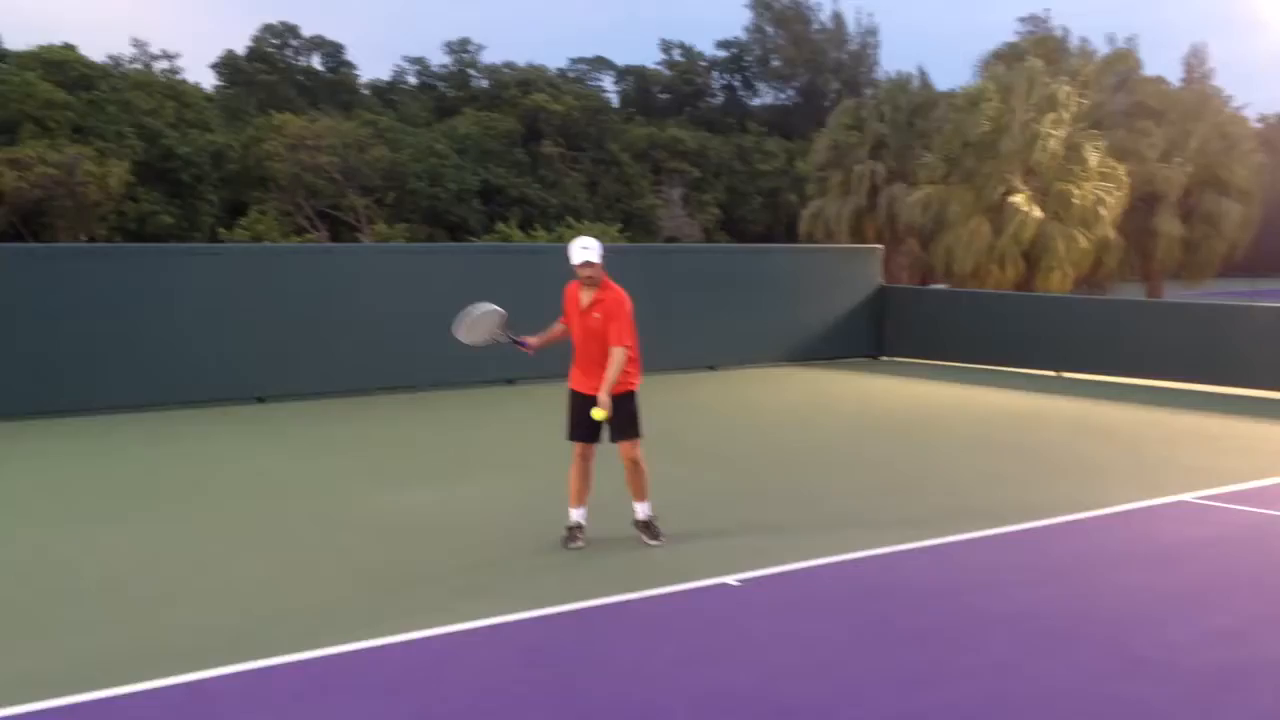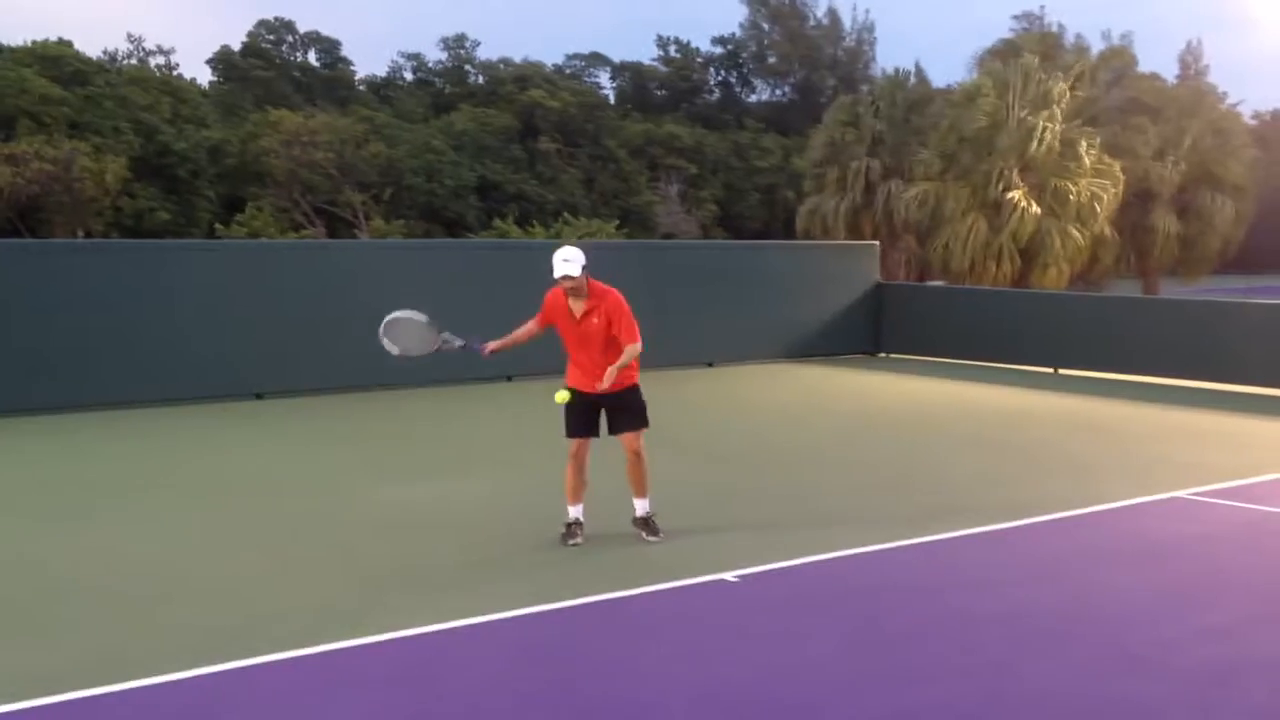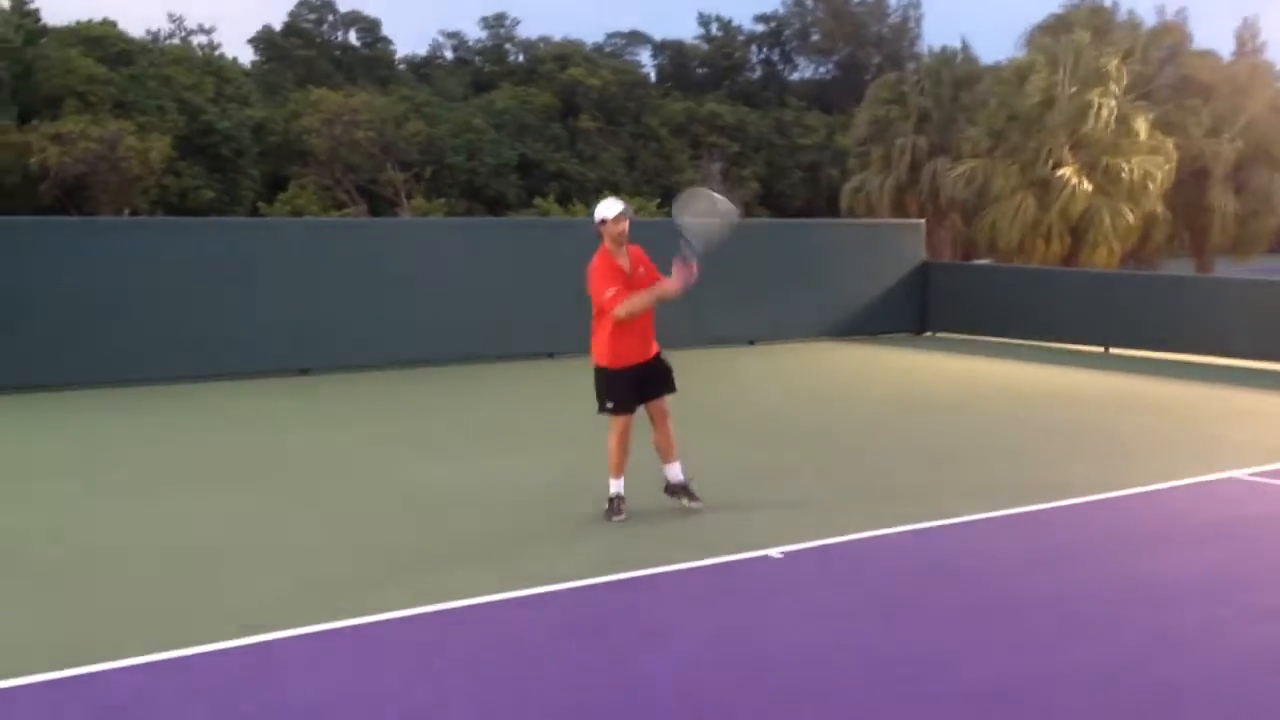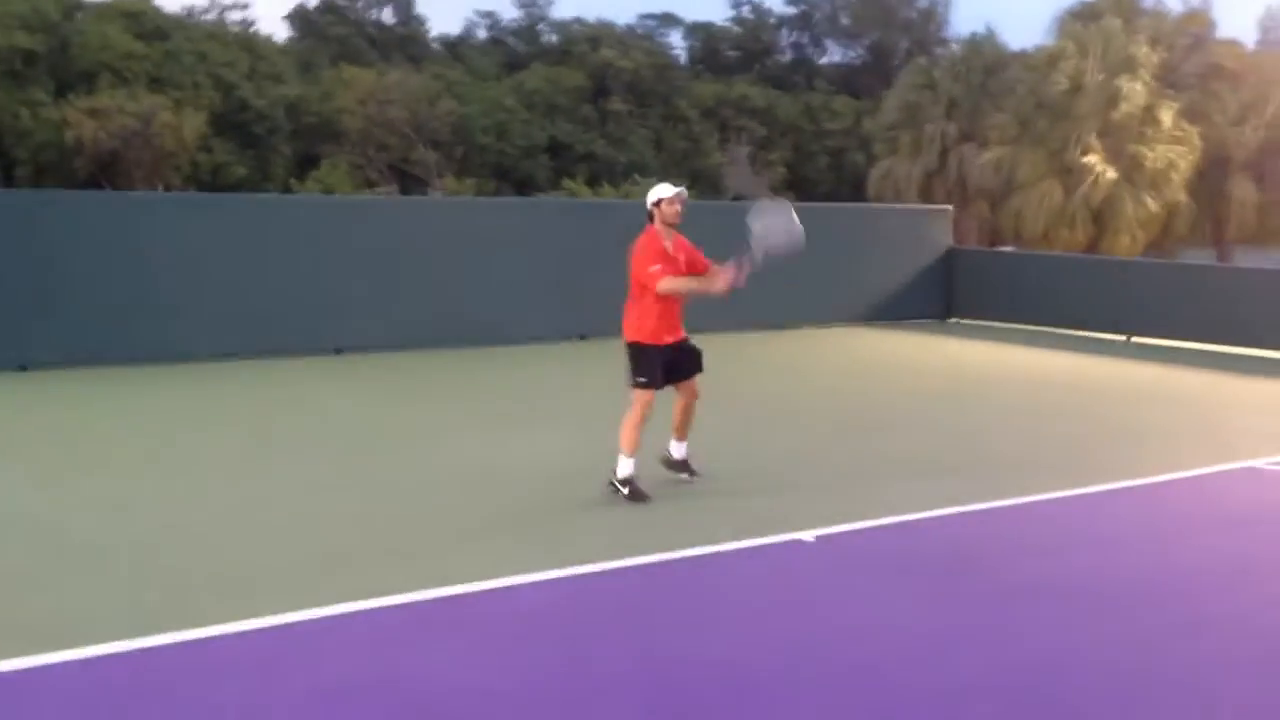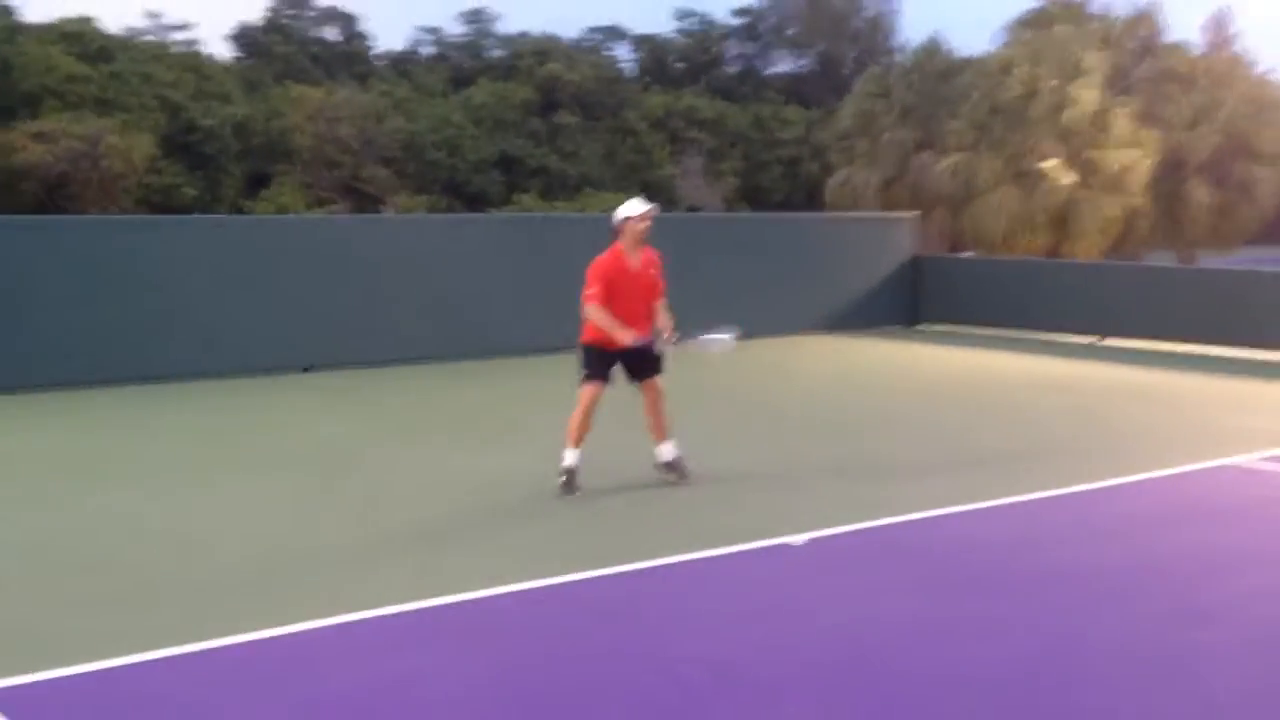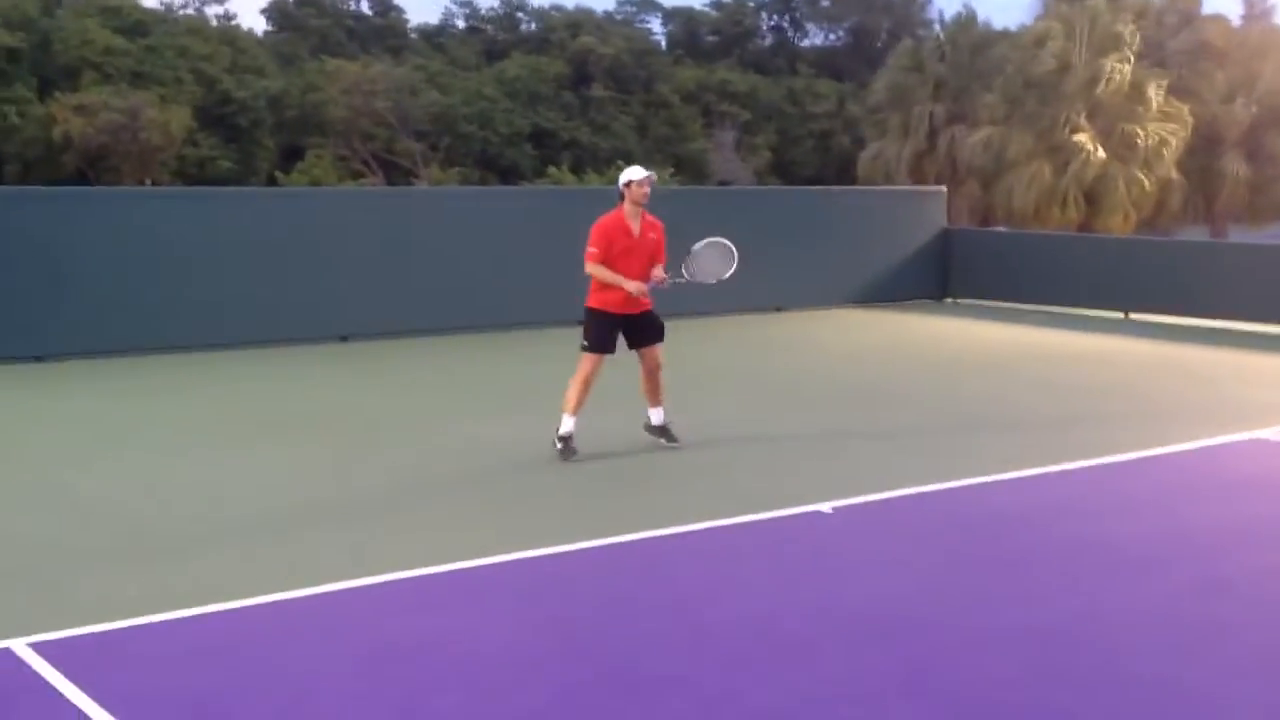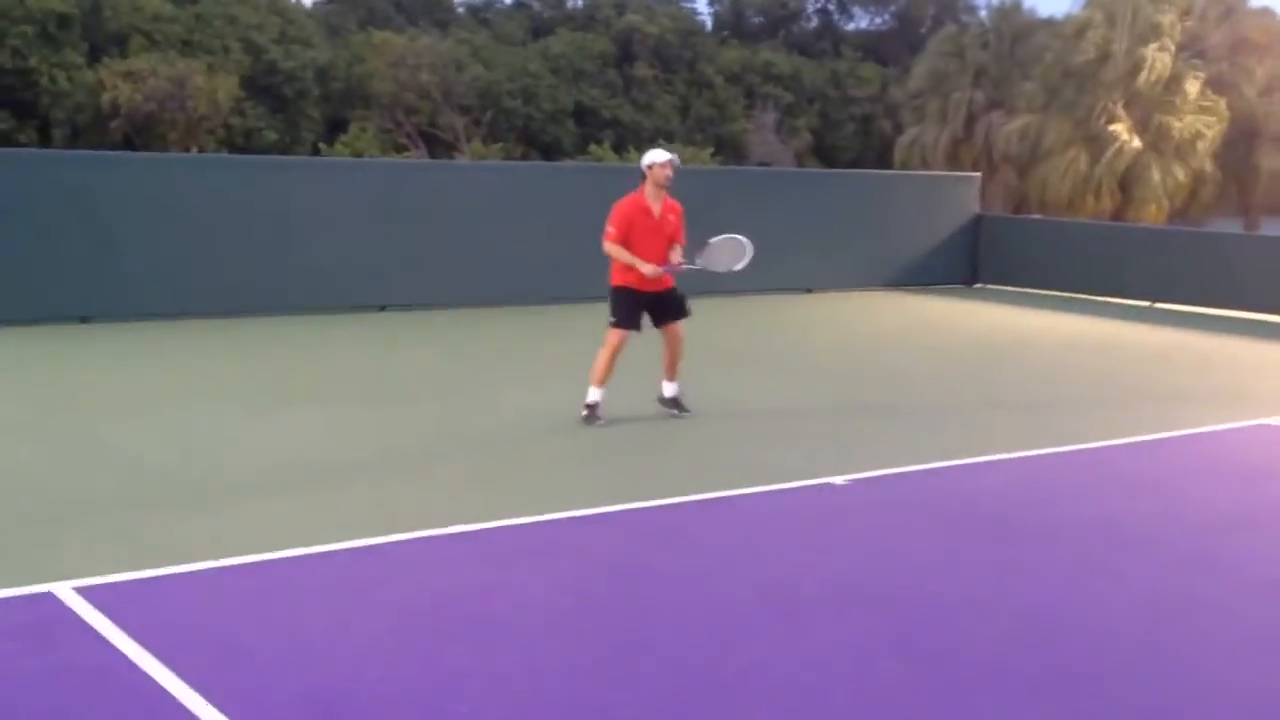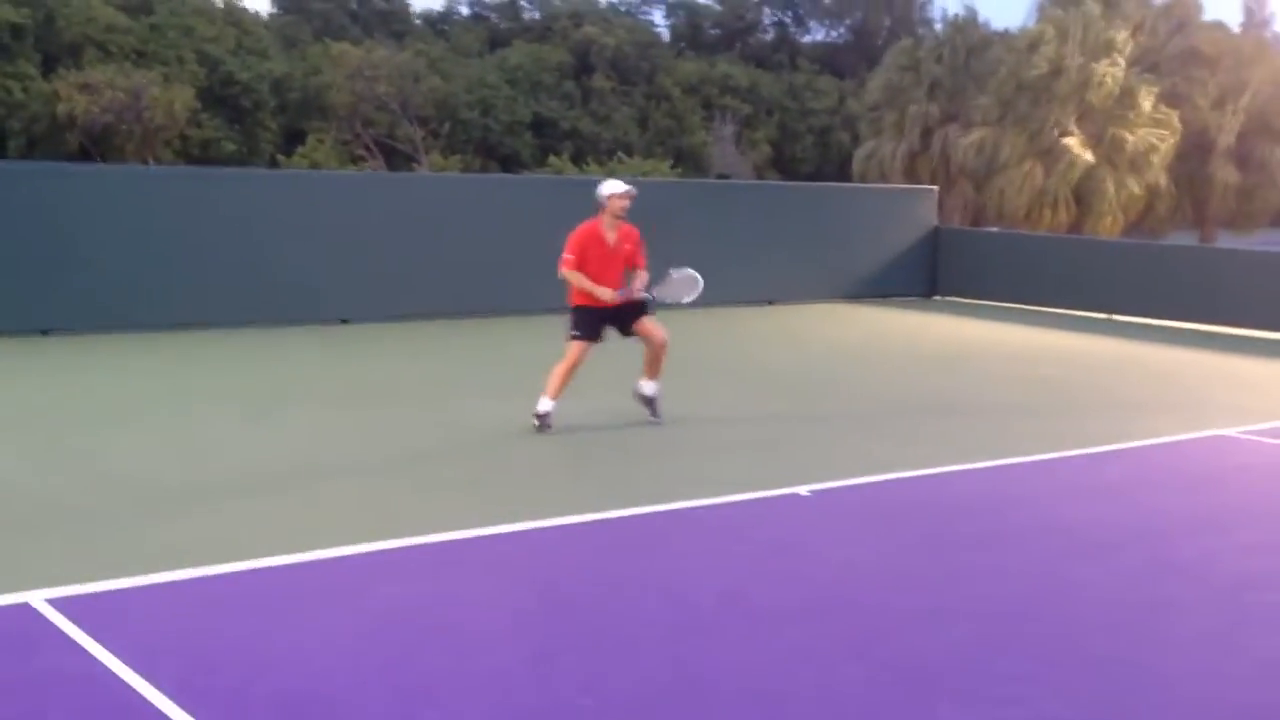
dt=0.4s
person 1, frame 1
left shoulder: (616, 299)
right shoulder: (570, 292)
left elbow: (619, 351)
left wrist: (606, 391)
right wrist: (542, 339)
left hip: (618, 389)
right hip: (581, 387)
left knee: (631, 455)
right knee: (581, 454)
left ankle: (643, 517)
right ankle: (576, 523)
person 1, frame 2
left shoulder: (610, 299)
right shoulder: (553, 300)
left elbow: (634, 344)
right elbow: (538, 323)
left wrist: (616, 368)
right wrist: (504, 342)
left hip: (620, 384)
right hip: (580, 387)
left knee: (634, 448)
right knee: (576, 452)
left ankle: (643, 514)
right ankle: (574, 519)
person 1, frame 3
left shoulder: (639, 255)
right shoulder: (599, 267)
left elbow: (658, 290)
right elbow: (621, 310)
left wrist: (676, 281)
right wrist: (661, 290)
left hip: (646, 352)
right hip: (613, 359)
left knee: (660, 414)
right knee: (620, 426)
left ankle: (676, 481)
right ankle: (615, 493)
person 1, frame 4
left shoulder: (684, 245)
right shoulder: (645, 247)
left elbow: (705, 271)
right elbow: (663, 285)
left wrist: (723, 275)
right wrist: (709, 286)
left hip: (674, 335)
right hip: (644, 337)
left knee: (689, 394)
right knee: (642, 403)
left ankle: (675, 454)
right ankle: (623, 476)
person 1, frame 5
left shoulder: (653, 261)
right shoulder: (604, 264)
left elbow: (657, 298)
right elbow: (589, 309)
left wrist: (663, 320)
right wrist: (617, 332)
left hip: (638, 340)
right hip: (601, 341)
left knee: (655, 396)
right knee: (588, 400)
left ankle: (668, 457)
right ankle: (569, 465)
person 1, frame 6
left shoulder: (656, 227)
right shoulder: (605, 225)
left elbow: (658, 263)
right elbow: (591, 267)
left wrist: (658, 273)
right wrist: (626, 283)
left hip: (640, 307)
right hip: (603, 307)
left knee: (653, 364)
right knee: (588, 368)
left ankle: (656, 421)
right ankle: (564, 433)
person 1, frame 7
left shoulder: (675, 208)
right shoulder: (627, 206)
right elbow: (609, 245)
left wrist: (675, 256)
right wrist: (640, 265)
left hip: (662, 285)
right hip: (627, 285)
left knee: (675, 340)
right knee: (614, 343)
left ankle: (668, 393)
right ankle: (592, 402)
person 1, frame 8
left shoulder: (631, 235)
right shoulder: (582, 234)
left elbow: (639, 268)
right elbow: (565, 271)
left wrist: (638, 284)
right wrist: (598, 291)
left hip: (621, 301)
right hip: (587, 302)
left knee: (659, 339)
right knee: (574, 357)
left ankle: (646, 390)
right ankle: (543, 410)
